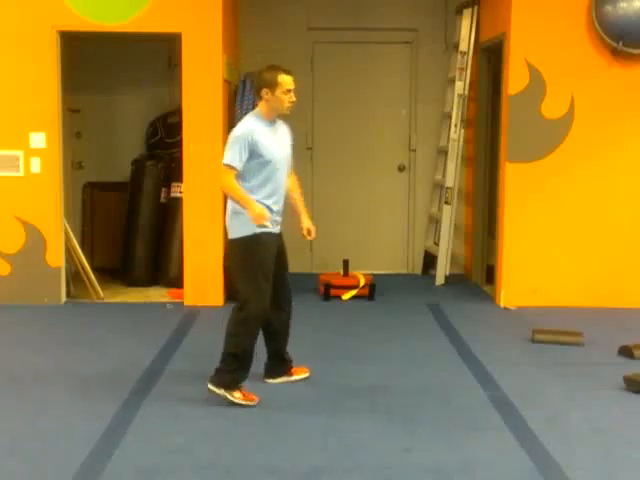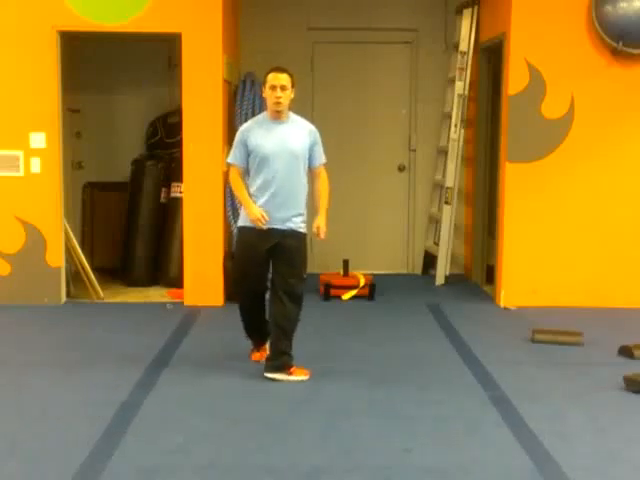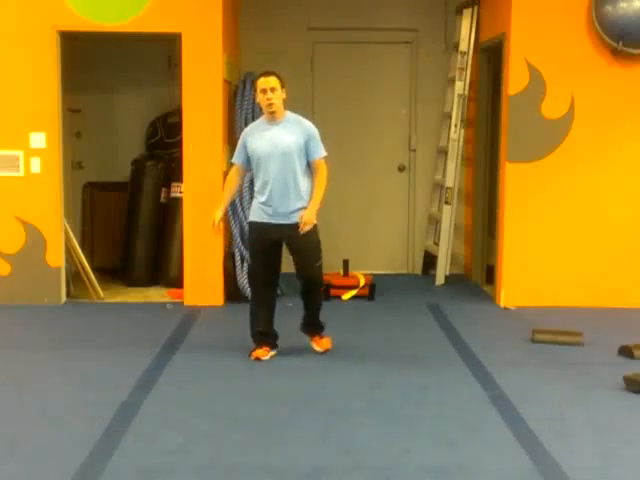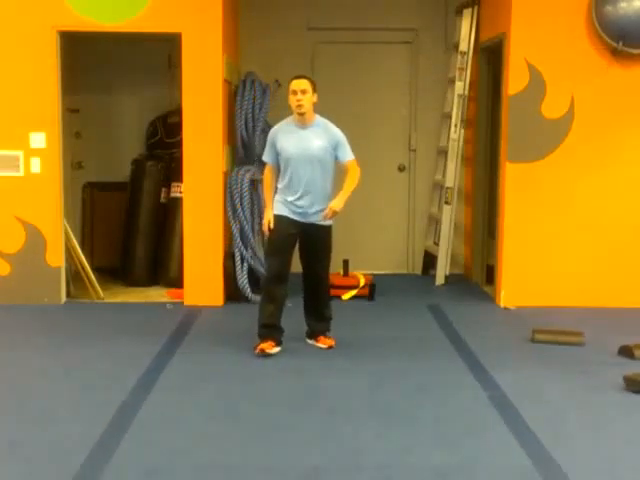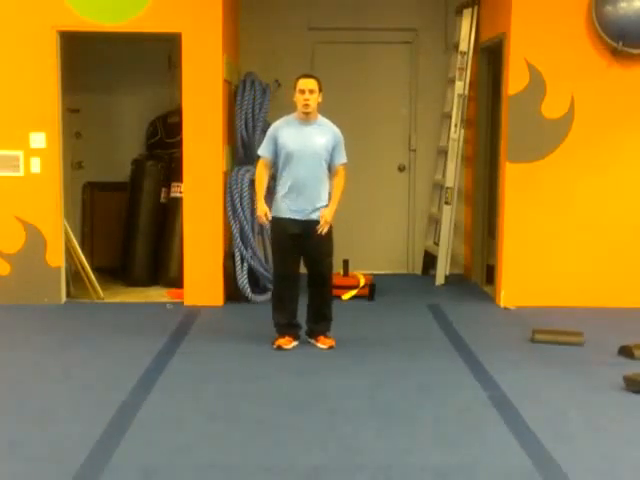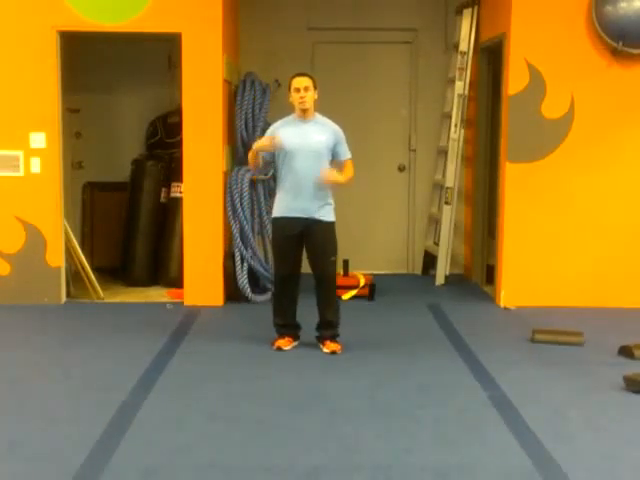
dt=0.4s
person 1, frame 1
left shoulder: (283, 130)
right shoulder: (246, 131)
left elbow: (289, 178)
right elbow: (227, 178)
left wrist: (303, 214)
right wrist: (251, 207)
left hip: (271, 229)
right hip: (250, 229)
left knee: (279, 300)
right knee: (252, 303)
left ankle: (278, 365)
right ankle: (227, 378)
person 1, frame 2
left shoulder: (307, 131)
right shoulder: (248, 131)
left elbow: (319, 176)
right elbow: (235, 175)
left wrist: (322, 214)
right wrist: (249, 206)
left hip: (293, 226)
right hip: (254, 225)
left knee: (289, 293)
right knee: (250, 288)
left ankle: (279, 362)
right ankle: (260, 339)
person 1, frame 3
left shoulder: (304, 128)
right shoulder: (250, 134)
left elbow: (320, 170)
right elbow: (236, 173)
left wrist: (313, 207)
right wrist: (221, 208)
left hip: (299, 218)
right hip: (262, 219)
left knee: (312, 276)
right knee: (262, 282)
left ankle: (314, 329)
right ankle: (264, 341)
person 1, frame 4
left shoulder: (331, 133)
right shoulder: (277, 133)
left elbow: (353, 170)
right elbow: (270, 172)
left wrist: (340, 199)
right wrist: (267, 209)
left hip: (319, 217)
right hip: (285, 213)
left knee: (317, 277)
right knee: (275, 273)
left ankle: (318, 331)
right ankle: (269, 336)
person 1, frame 5
left shoulder: (332, 133)
right shoulder: (278, 129)
left elbow: (338, 174)
right elbow: (263, 166)
left wrist: (331, 208)
right wrist: (260, 201)
left hip: (318, 217)
right hip: (284, 215)
left knee: (321, 275)
right knee: (284, 275)
left ankle: (319, 330)
right ankle: (286, 331)
person 1, frame 6
left shoulder: (332, 130)
right shoulder: (278, 129)
left elbow: (348, 167)
right elbow: (254, 164)
left wrist: (339, 176)
right wrist: (256, 148)
left hip: (321, 215)
right hip: (285, 214)
left knee: (326, 275)
right knee: (285, 275)
left ankle: (328, 334)
right ankle: (286, 332)
